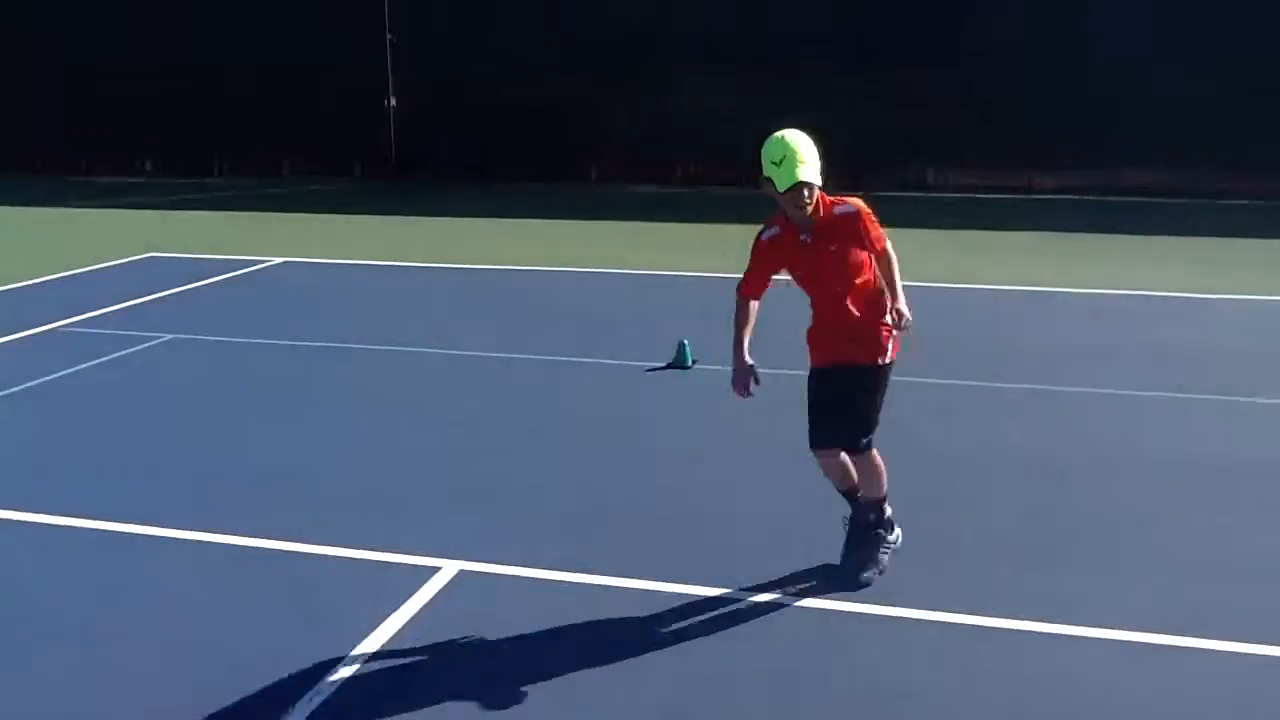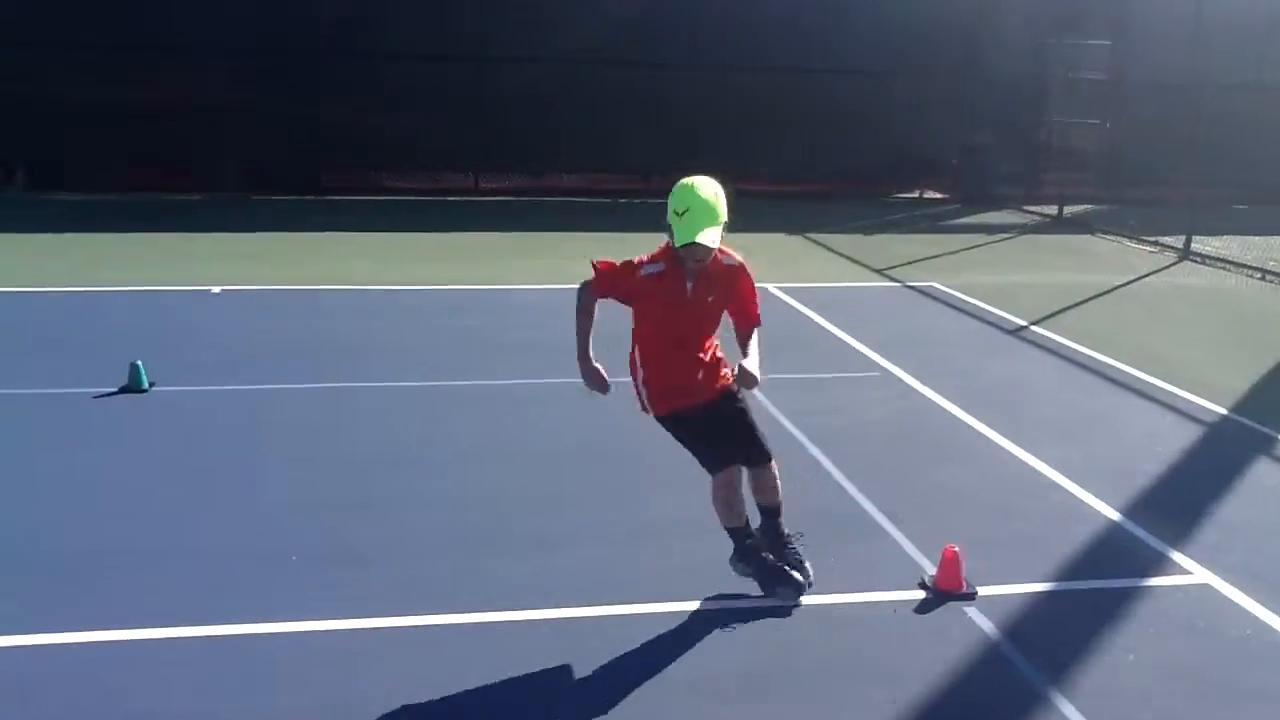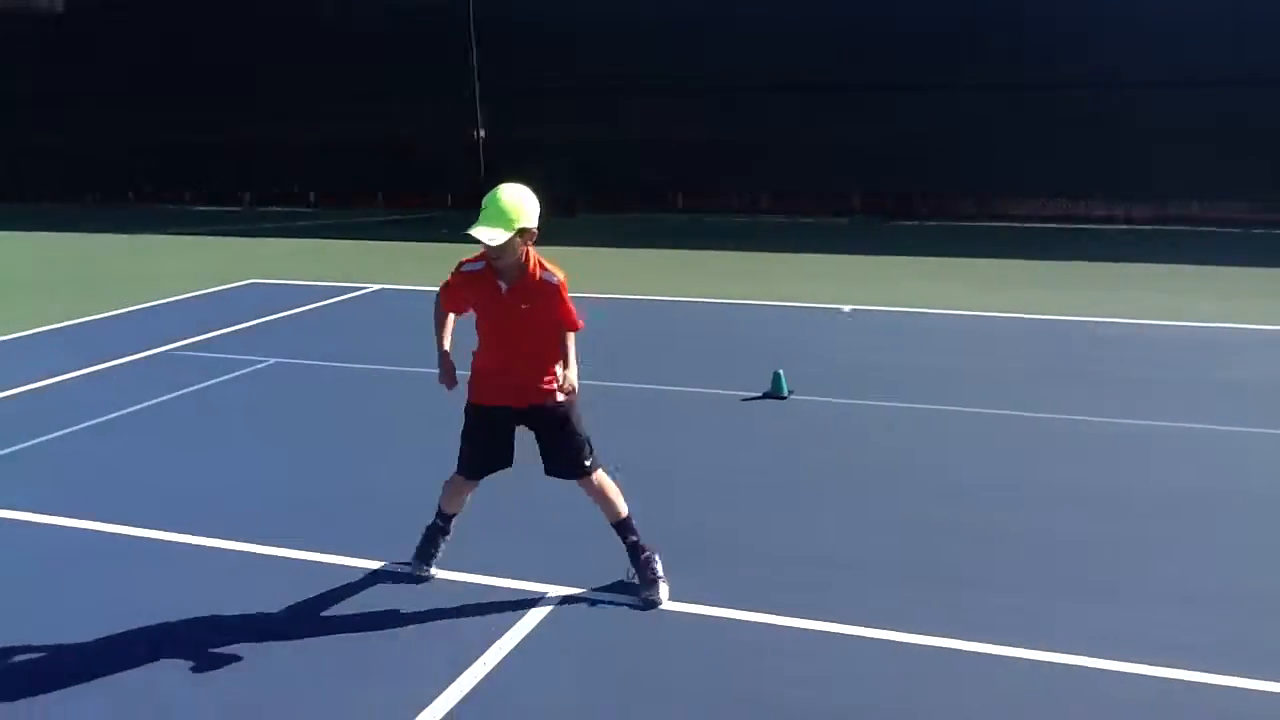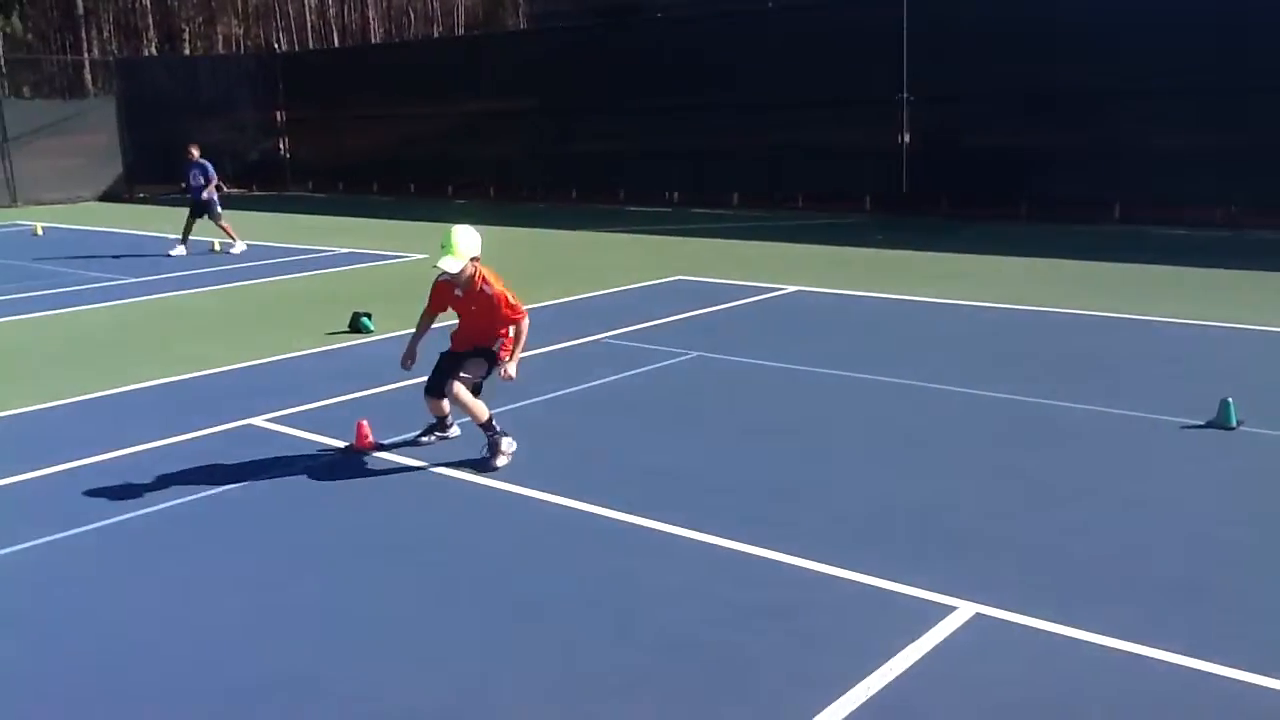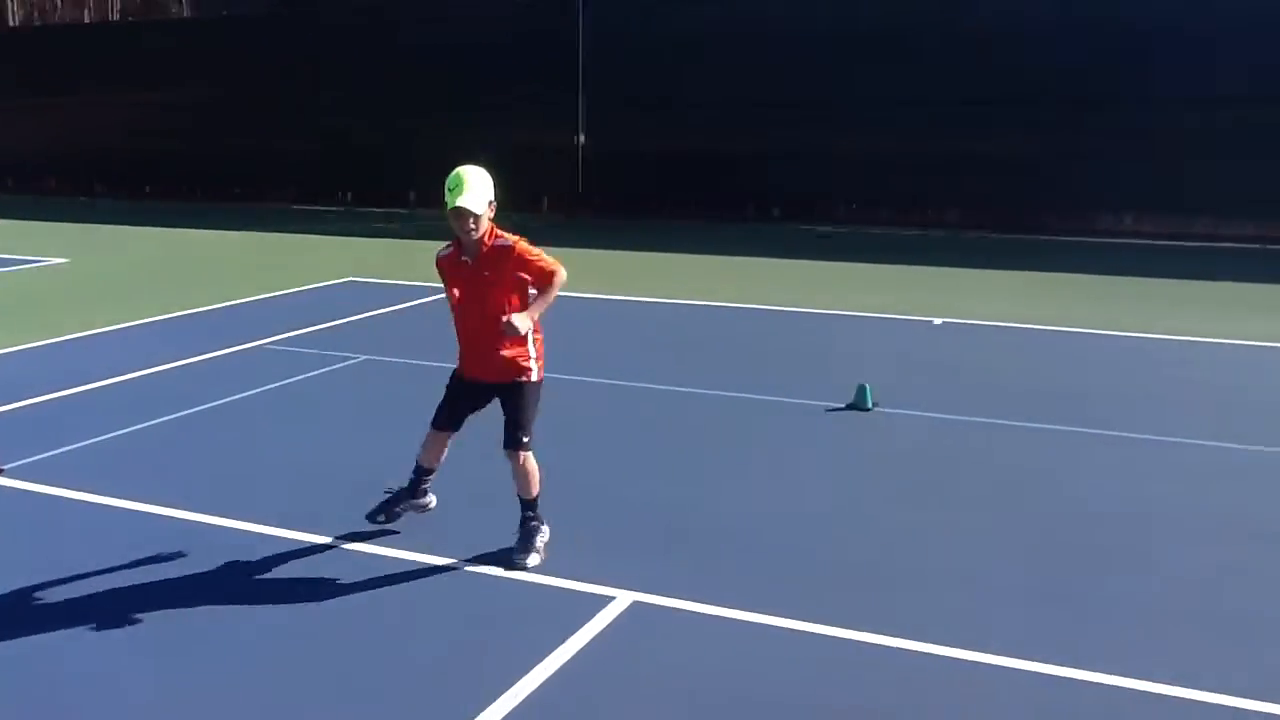
dt=1s
person 1, frame 1
left shoulder: (851, 213)
right shoulder: (770, 238)
left elbow: (882, 248)
right elbow: (749, 295)
left wrist: (897, 298)
right wrist: (740, 357)
left hip: (870, 341)
right hip: (829, 348)
left knee: (856, 443)
right knee: (825, 449)
left ankle: (878, 527)
right ankle: (874, 522)
person 1, frame 2
left shoulder: (732, 269)
right shoulder: (645, 274)
left elbow: (748, 323)
right elbow: (588, 290)
left wrist: (750, 361)
right wrist: (585, 358)
left hip: (715, 380)
right hip: (668, 392)
left knee: (762, 460)
right knee: (726, 471)
left ankle: (775, 537)
right ankle: (747, 550)
person 1, frame 3
left shoulder: (549, 281)
right shoulder: (469, 273)
left elbow: (568, 329)
right elbow: (444, 304)
left wrist: (571, 370)
right wrist: (443, 354)
left hip: (544, 390)
right hip: (489, 390)
left knee: (586, 472)
right knee: (466, 475)
left ankle: (637, 550)
right ankle: (438, 532)
person 1, frame 4
left shoulder: (492, 292)
right shoulder: (443, 283)
left elbow: (522, 319)
right elbow: (431, 312)
left wrist: (512, 361)
right wrist: (412, 345)
left hip: (492, 346)
right hip: (463, 342)
left knee: (456, 388)
right knee: (433, 395)
left ankle: (498, 439)
right ankle: (445, 426)
person 1, frame 5
left shoulder: (508, 249)
right shoulder: (447, 257)
left elbow: (558, 275)
left wrist: (529, 316)
left hip: (517, 365)
right hip: (472, 364)
left knee: (517, 451)
right knee: (438, 433)
left ankle: (533, 524)
right ankle: (418, 492)
